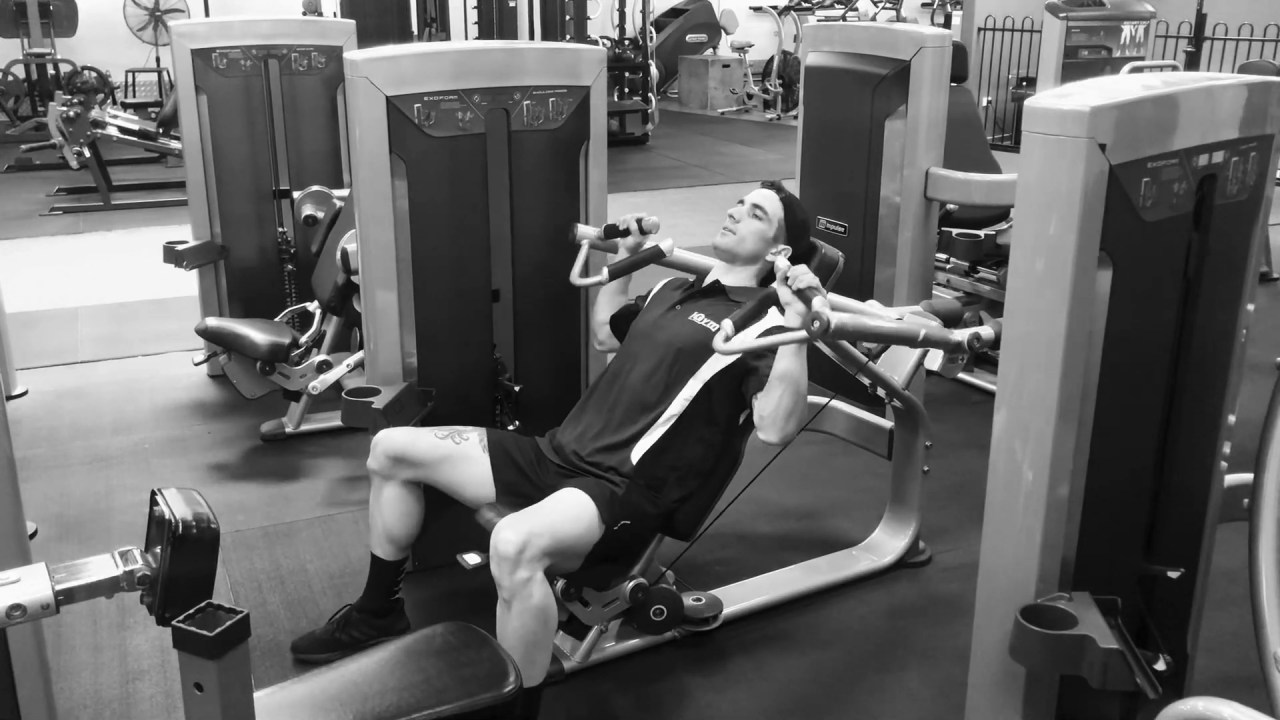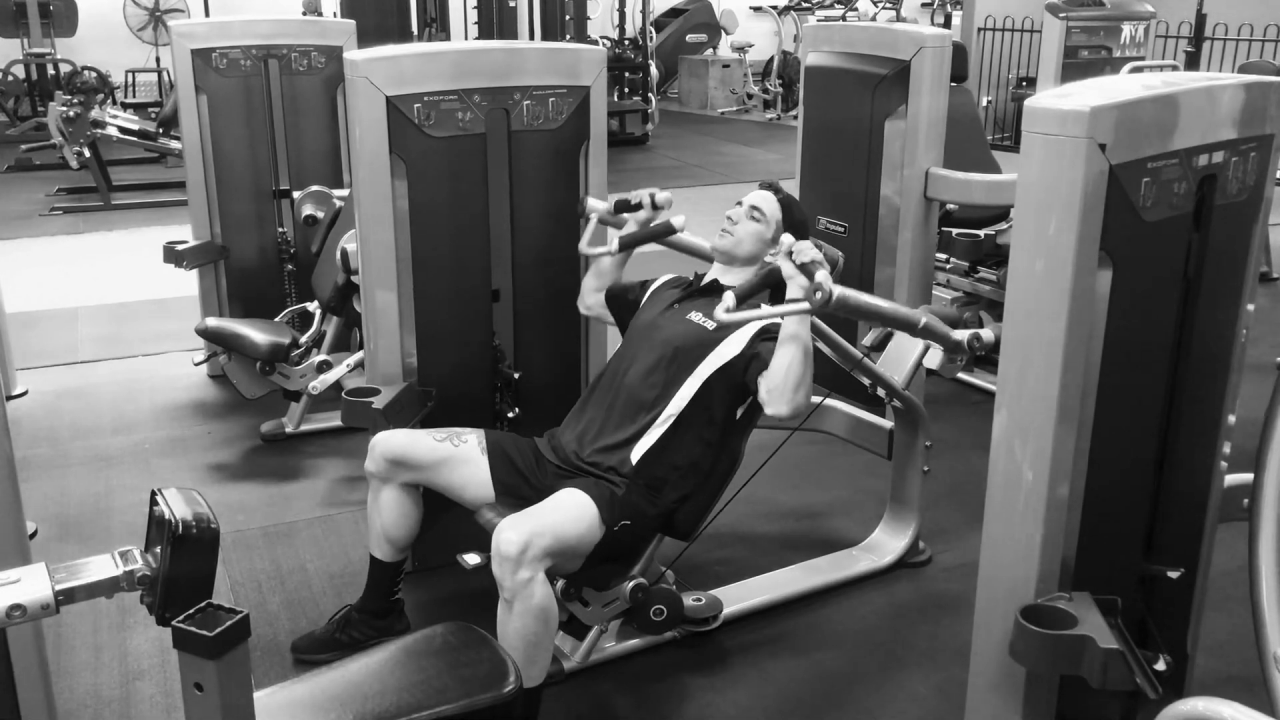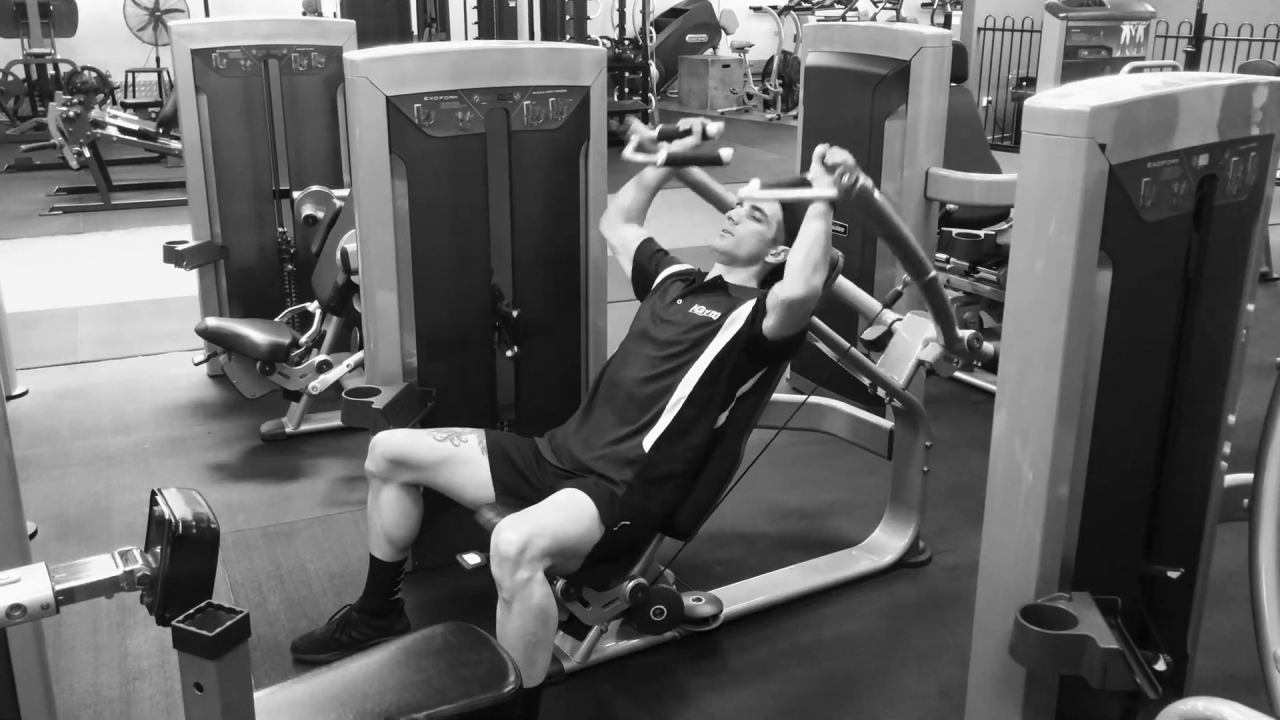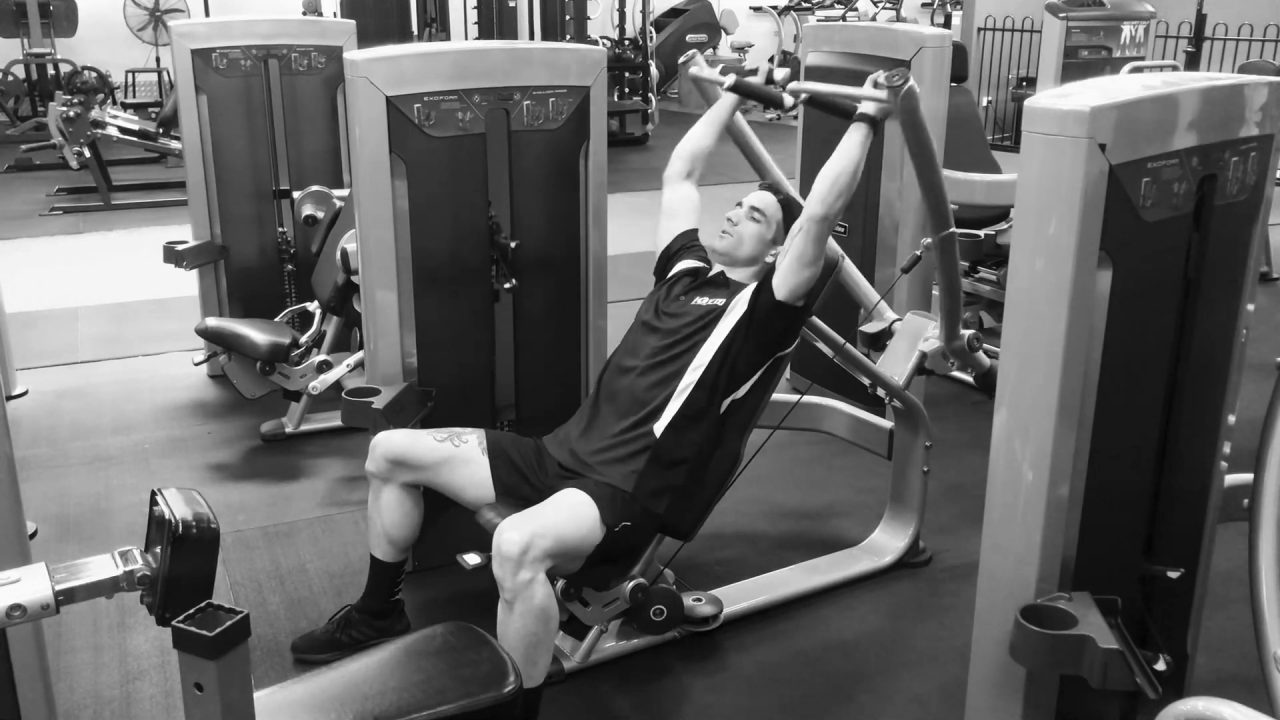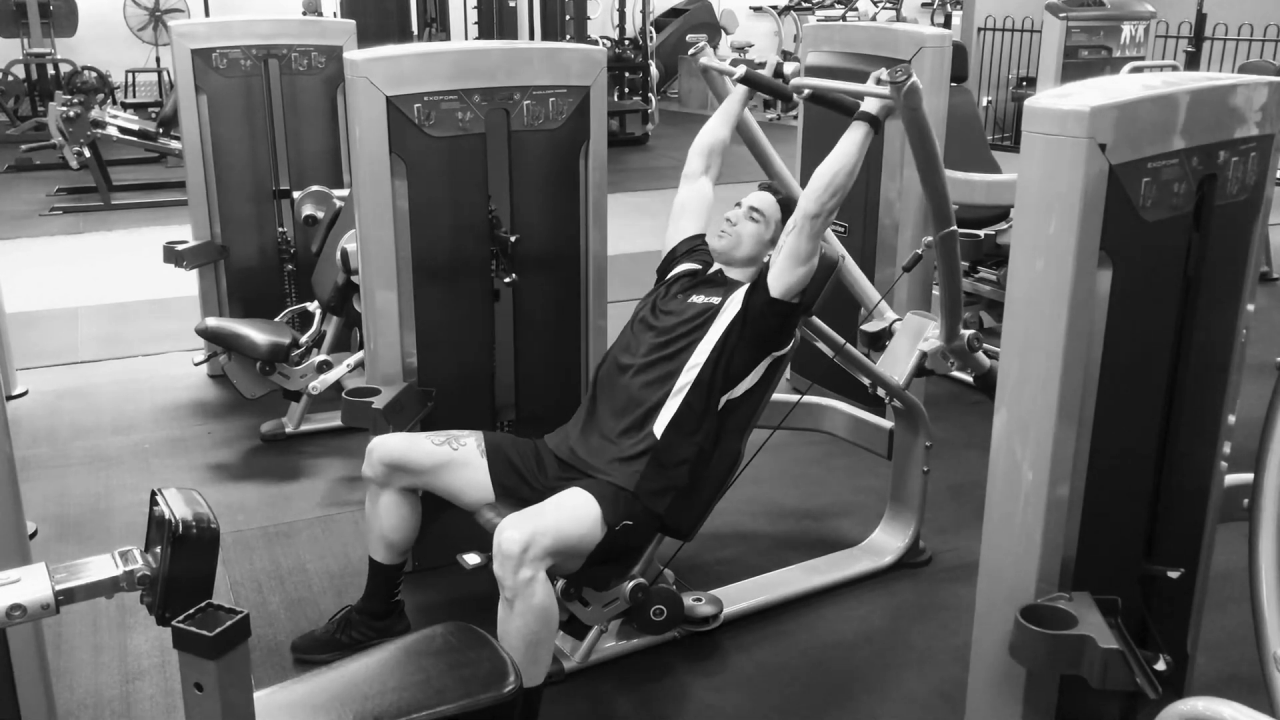
dt=0.4s
person 1, frame 1
left shoulder: (761, 322)
right shoulder: (677, 289)
left elbow: (776, 427)
right elbow: (605, 335)
left wrist: (796, 322)
right wrist: (624, 258)
left hip: (626, 487)
right hip: (560, 453)
left knee: (515, 545)
right knee: (392, 450)
right ankle: (378, 612)
person 1, frame 2
left shoulder: (760, 324)
right shoulder: (673, 289)
left elbow: (784, 403)
right elbow: (592, 300)
left wrist: (798, 295)
right wrist: (630, 233)
left hip: (623, 488)
right hip: (559, 453)
left knee: (518, 546)
right knee: (390, 452)
right ankle: (378, 613)
person 1, frame 3
left shoulder: (758, 315)
right shoulder: (678, 281)
left elbow: (802, 294)
right elbow: (616, 221)
left wrist: (822, 197)
right wrist: (671, 159)
left hip: (625, 488)
right hip: (558, 454)
left knee: (516, 546)
right knee: (390, 452)
right ankle: (378, 612)
person 1, frame 4
left shoulder: (762, 311)
right shoulder: (686, 270)
left elbow: (818, 216)
right elbow: (679, 174)
left wrist: (865, 122)
right wrist: (731, 97)
left hip: (629, 489)
right hip: (560, 453)
left knee: (518, 547)
right knee: (390, 451)
right ankle: (379, 613)
person 1, frame 5
left shoulder: (759, 309)
right shoulder: (686, 269)
left elbow: (814, 211)
right elbow: (700, 166)
left wrist: (867, 118)
right wrist: (740, 89)
left hip: (627, 488)
right hip: (560, 454)
left knee: (518, 546)
right knee: (387, 456)
right ankle: (378, 613)
